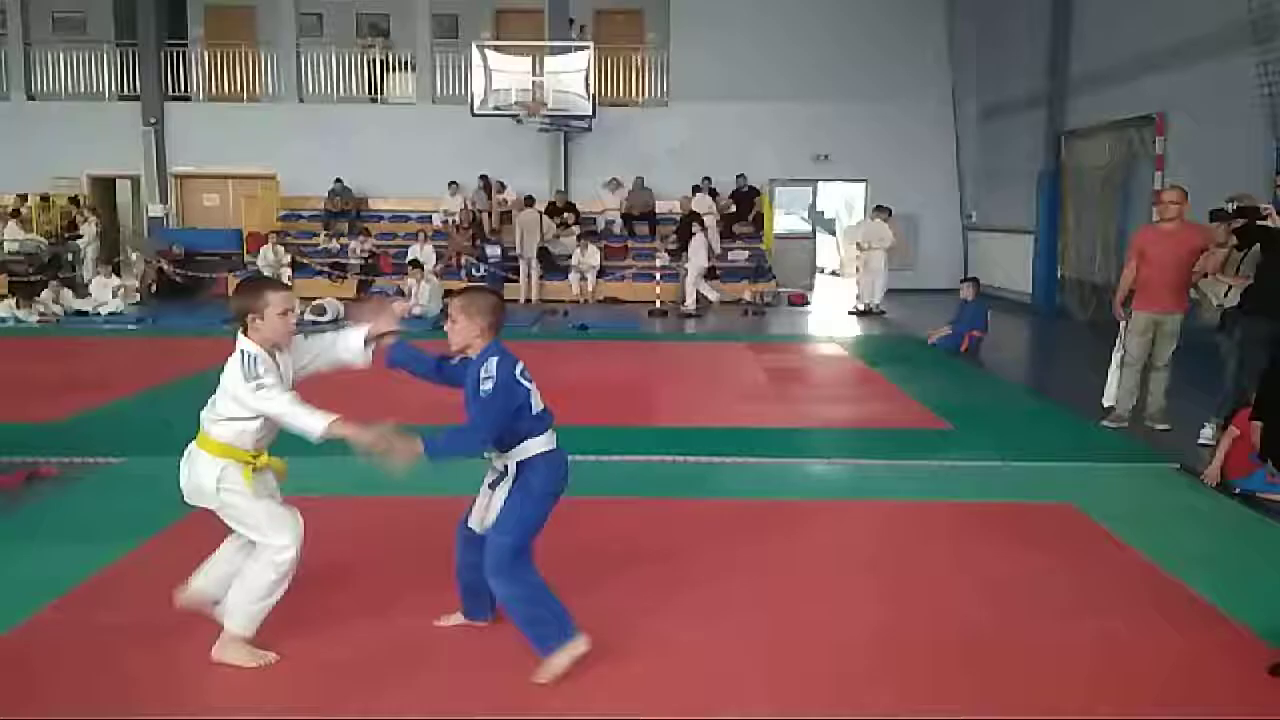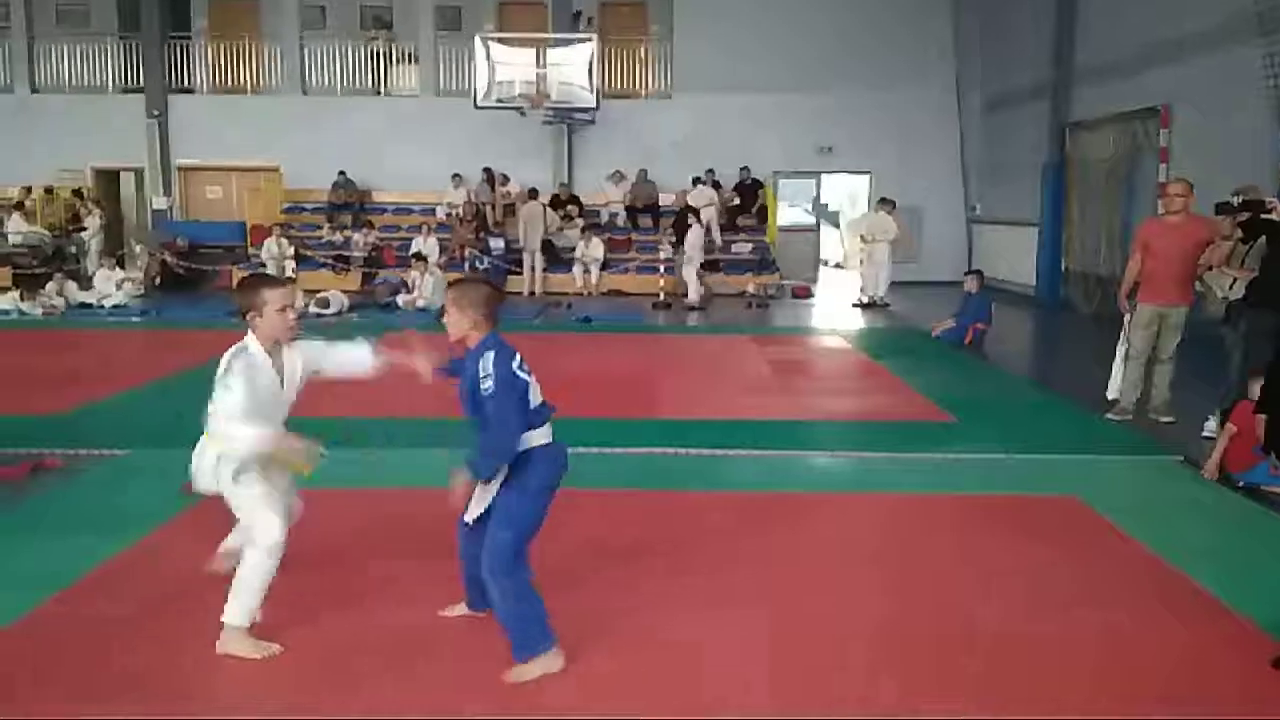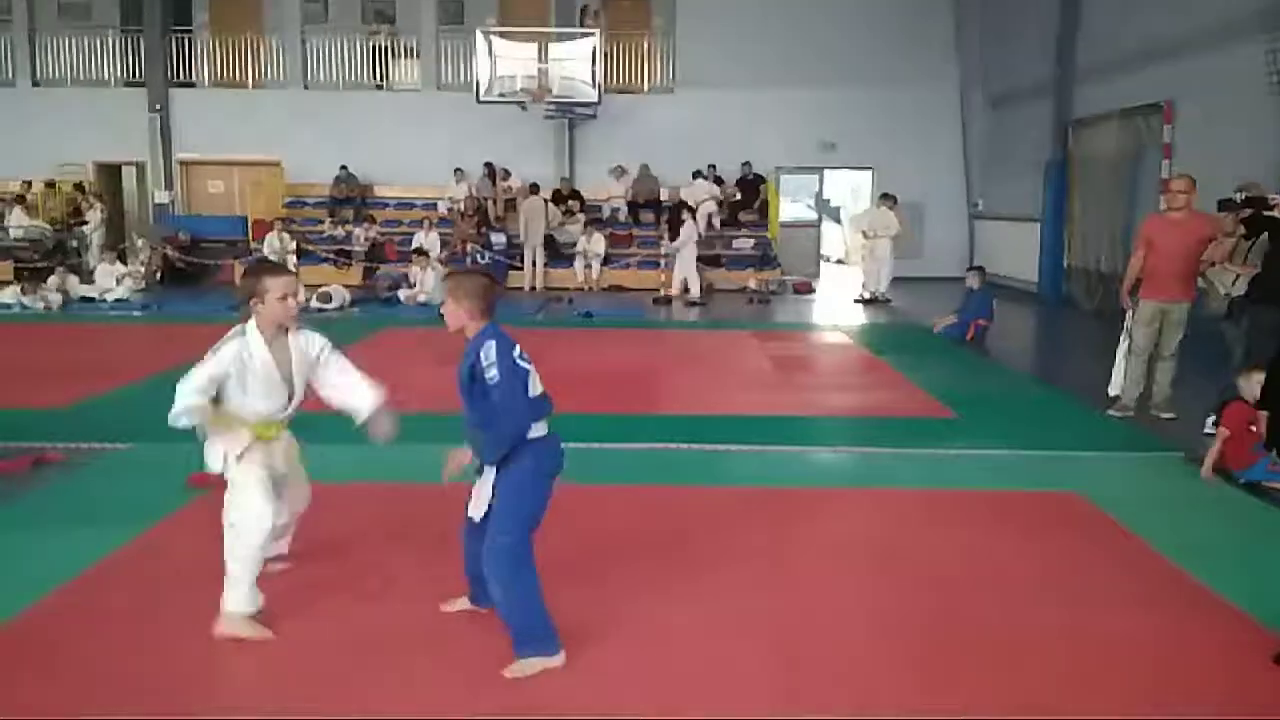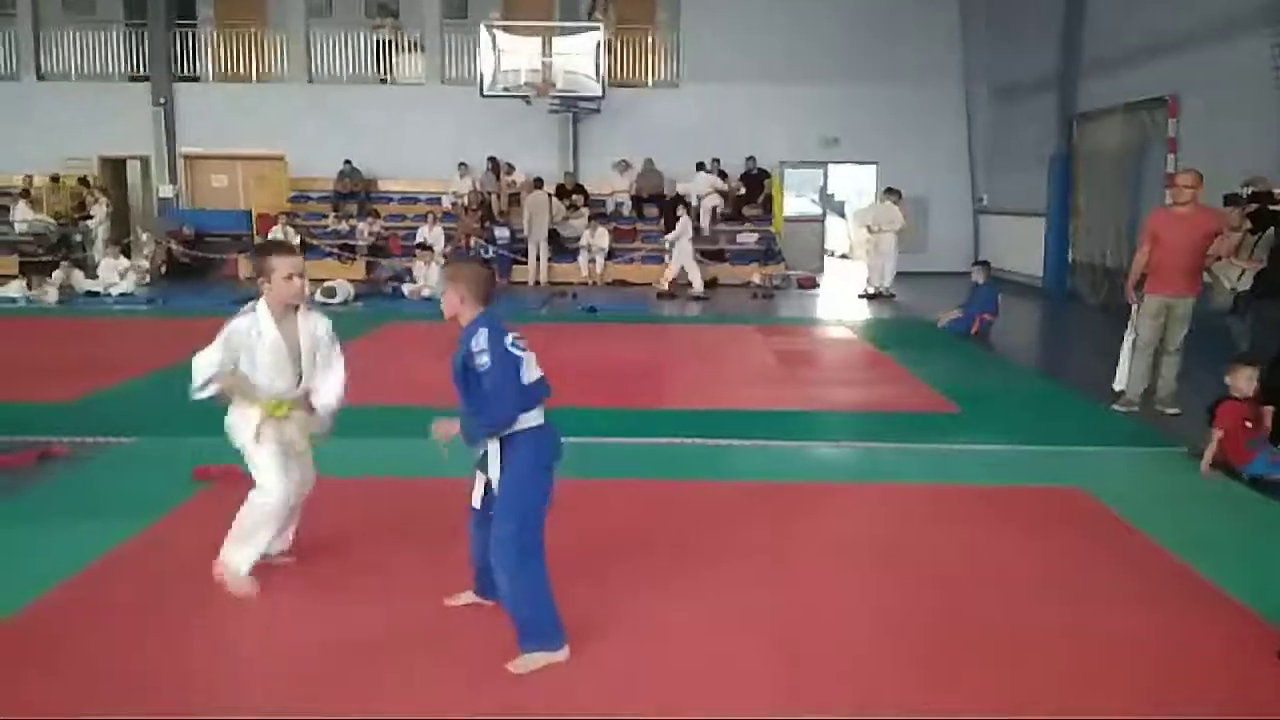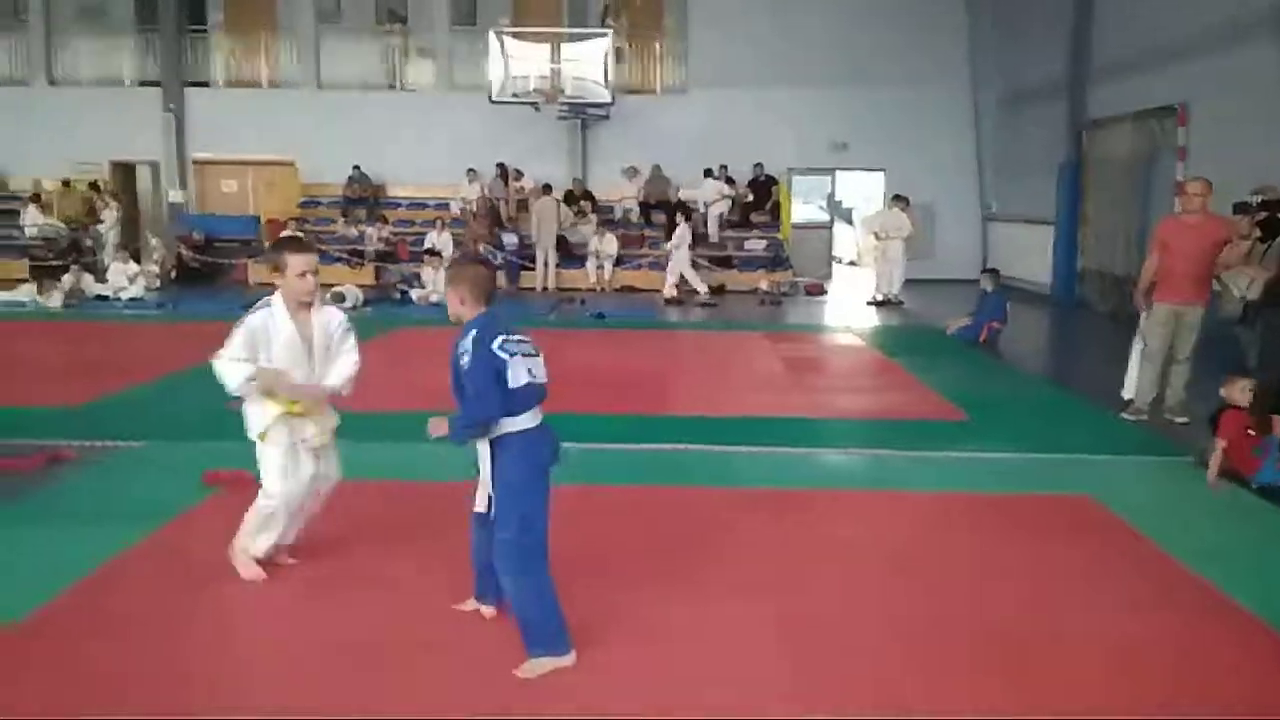
dt=0.1s
person 1, frame 1
left shoulder: (497, 369)
right shoulder: (483, 361)
left elbow: (478, 434)
right elbow: (434, 367)
left wrist: (421, 446)
right wrist: (388, 345)
left hip: (535, 471)
right hip: (520, 469)
left knee: (503, 560)
right knee: (474, 537)
left ankle: (563, 639)
right ankle: (477, 611)
person 1, frame 2
left shoulder: (494, 364)
right shoulder: (485, 355)
left elbow: (503, 434)
left wrist: (471, 473)
left hip: (532, 466)
right hip: (516, 464)
left knee: (502, 557)
right knee: (476, 529)
left ankle: (539, 650)
right ankle: (481, 603)
person 1, frame 3
left shoulder: (492, 354)
right shoulder: (488, 346)
left elbow: (514, 422)
left wrist: (472, 451)
left hip: (525, 460)
right hip: (515, 457)
left knee: (505, 554)
right knee: (480, 527)
left ankle: (542, 648)
right ankle: (481, 598)
person 1, frame 4
left shoulder: (484, 341)
right shoulder: (486, 333)
left elbow: (503, 410)
left wrist: (460, 427)
right wrist: (469, 421)
left hip: (522, 449)
right hip: (520, 444)
left knee: (511, 545)
right knee: (487, 518)
left ankle: (546, 642)
right ankle: (486, 590)
person 1, frame 5
left shoulder: (476, 342)
right shoulder: (509, 336)
left elbow: (479, 413)
right elbow: (534, 388)
left wrist: (449, 426)
left hip: (513, 451)
right hip: (531, 439)
left knee: (519, 550)
right knee: (490, 523)
left ankle: (552, 648)
right ankle: (487, 597)
person 2, frame 1
left shoulder: (281, 351)
right shoulder: (247, 365)
left elbow: (328, 348)
right elbow: (286, 408)
left wrist: (372, 330)
right wrist: (353, 432)
left hip: (240, 464)
right hip: (222, 470)
left knee: (256, 535)
right knee: (282, 541)
left ankle: (200, 591)
right ankle: (231, 639)
person 2, frame 2
left shoulder: (295, 350)
right shoulder: (242, 363)
left elbow: (345, 357)
right elbow: (237, 428)
left wrist: (404, 359)
right wrist: (287, 444)
left hip: (264, 454)
right hip: (231, 456)
left knee: (287, 508)
right knee: (268, 532)
left ankle: (231, 554)
right ankle: (234, 632)
person 2, frame 3
left shoulder: (306, 340)
right shoulder: (236, 348)
left elbow: (341, 377)
right elbow: (190, 391)
left wrist: (376, 408)
right wrist: (216, 422)
left hip: (274, 436)
right hip: (238, 442)
left knee: (294, 497)
right knee: (257, 517)
left ankle: (268, 551)
right ankle: (234, 614)
person 2, frame 4
left shoulder: (316, 323)
right shoulder: (246, 325)
left elbow: (330, 370)
right elbow: (206, 366)
left wrist: (322, 408)
right wrist: (231, 382)
left hip: (293, 415)
right hip: (257, 417)
left knee: (300, 482)
right knee: (276, 489)
left ankle: (271, 545)
right ankle: (233, 563)
person 2, frame 5
left shoulder: (332, 317)
right shoulder: (261, 319)
left elbow: (346, 360)
right elbow: (228, 362)
left wrist: (328, 390)
right wrist: (261, 376)
left hip: (313, 410)
right hip: (272, 413)
left knee: (322, 476)
right knee: (280, 487)
left ankle: (276, 540)
right ankle: (246, 548)
person 3, frame 1
left shoulder: (1198, 234)
right shoulder: (1144, 234)
right elbow: (1130, 269)
right wrist: (1118, 300)
left hip: (1174, 312)
right hip: (1142, 309)
left knee: (1161, 364)
right knee: (1132, 361)
left ankle: (1155, 411)
right ankle: (1121, 411)
person 3, frame 2
left shoulder: (1203, 227)
right shoulder: (1149, 226)
right elbow: (1135, 261)
right wrist: (1123, 292)
left hip: (1178, 305)
right hip: (1147, 301)
left knee: (1166, 357)
right knee: (1136, 354)
left ankle: (1159, 404)
right ankle: (1125, 404)
person 3, frame 3
left shoulder: (1206, 224)
right shoulder: (1151, 222)
right elbow: (1137, 257)
right wrist: (1125, 288)
left hip: (1180, 301)
right hip: (1149, 298)
left knee: (1168, 353)
right knee: (1138, 350)
left ankle: (1160, 400)
right ankle: (1127, 401)
person 3, frame 4
left shoulder: (1212, 218)
right shoulder: (1158, 216)
right elbow: (1143, 252)
right wrist: (1131, 283)
left hip: (1186, 296)
right hip: (1154, 292)
left knee: (1173, 348)
right knee: (1143, 345)
left ankle: (1166, 396)
right ankle: (1132, 396)
person 3, frame 5
left shoulder: (1221, 227)
right shoulder: (1167, 225)
right elbow: (1152, 260)
right wrist: (1140, 291)
left hip: (1194, 304)
right hip: (1163, 301)
left knee: (1182, 357)
right knee: (1152, 353)
left ankle: (1175, 404)
right ankle: (1140, 404)
